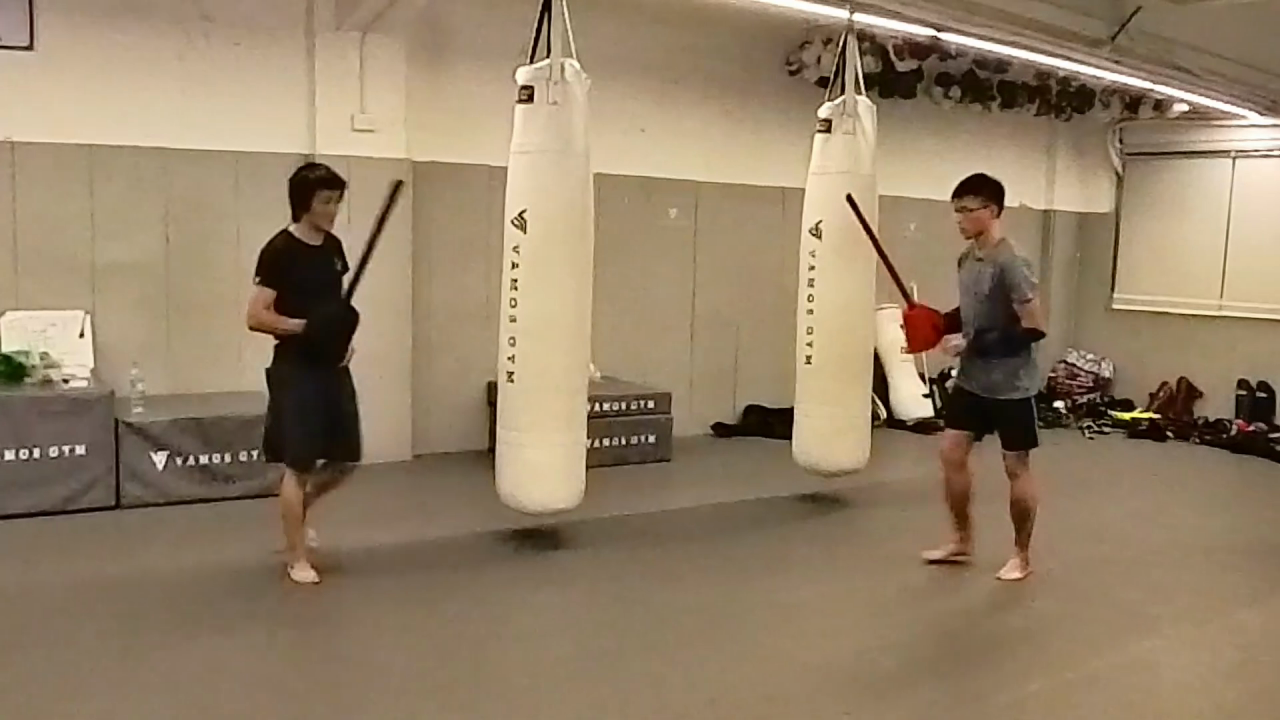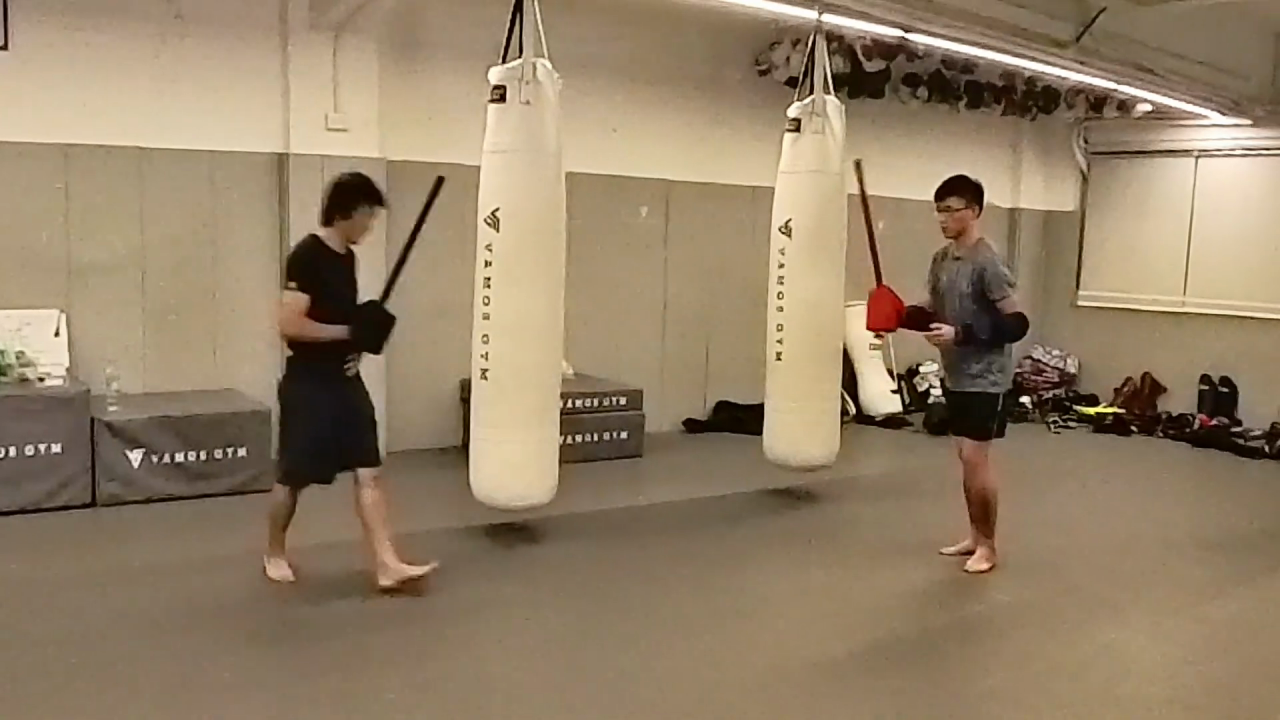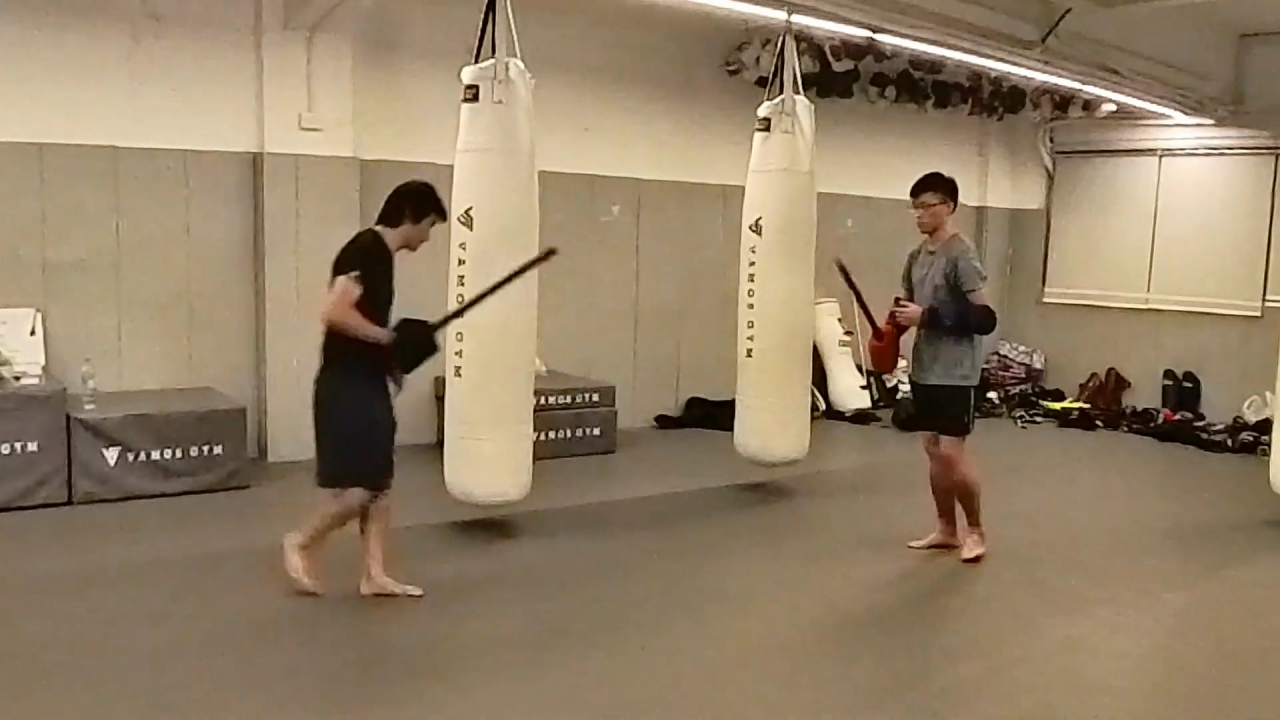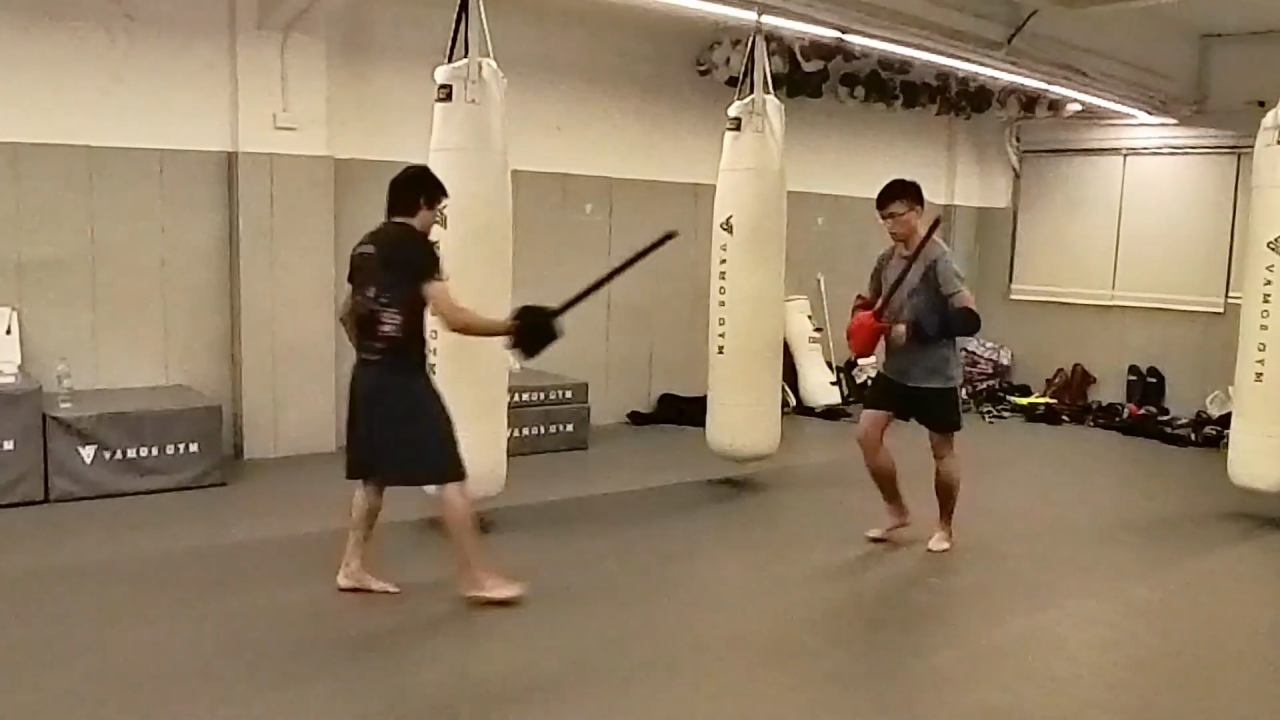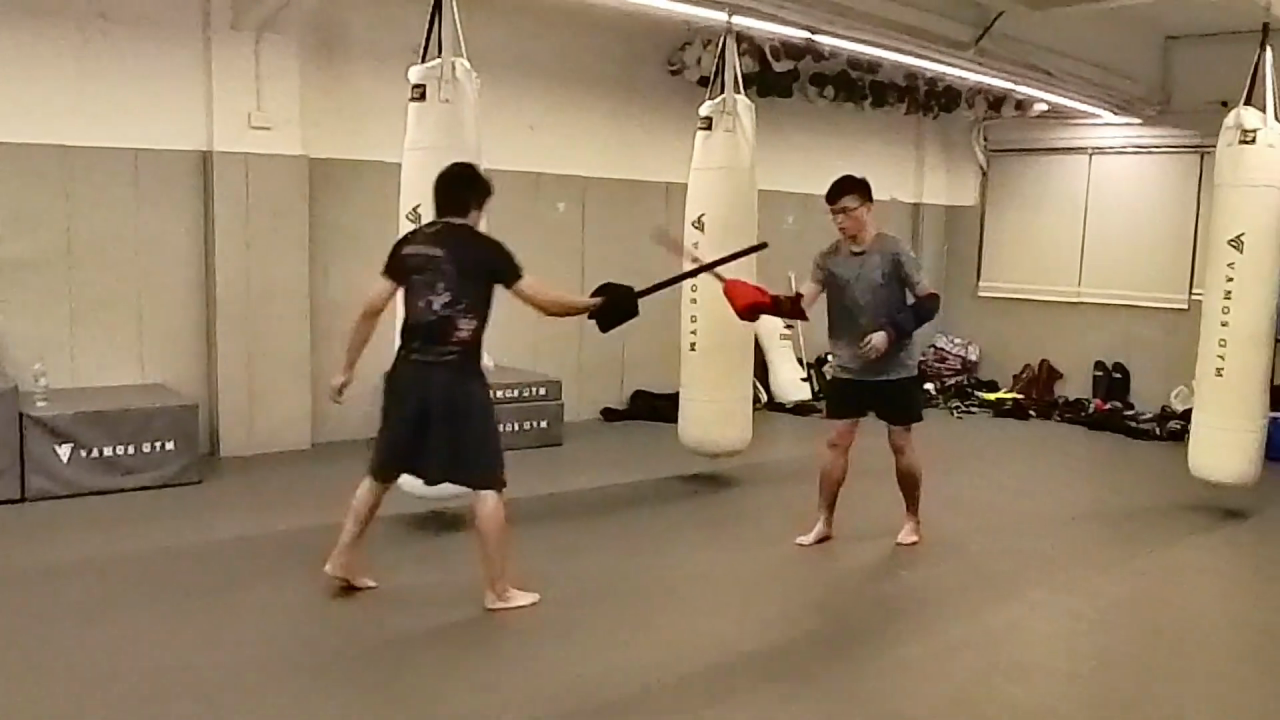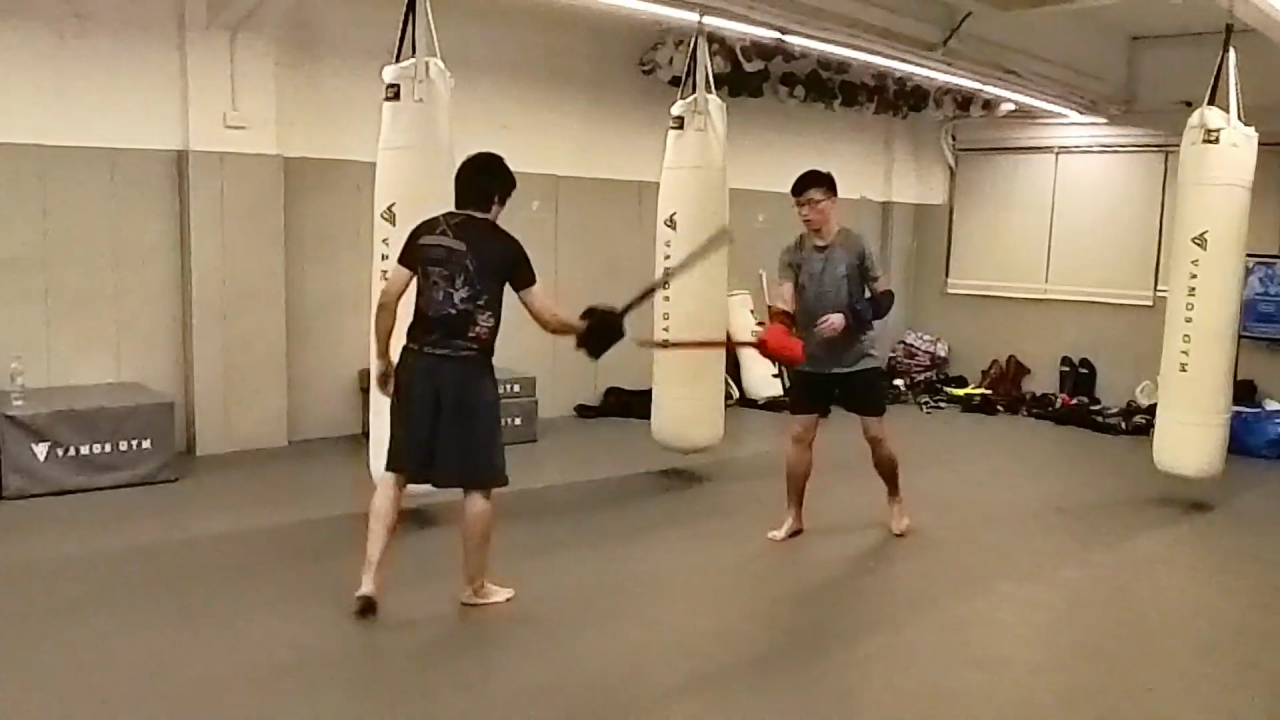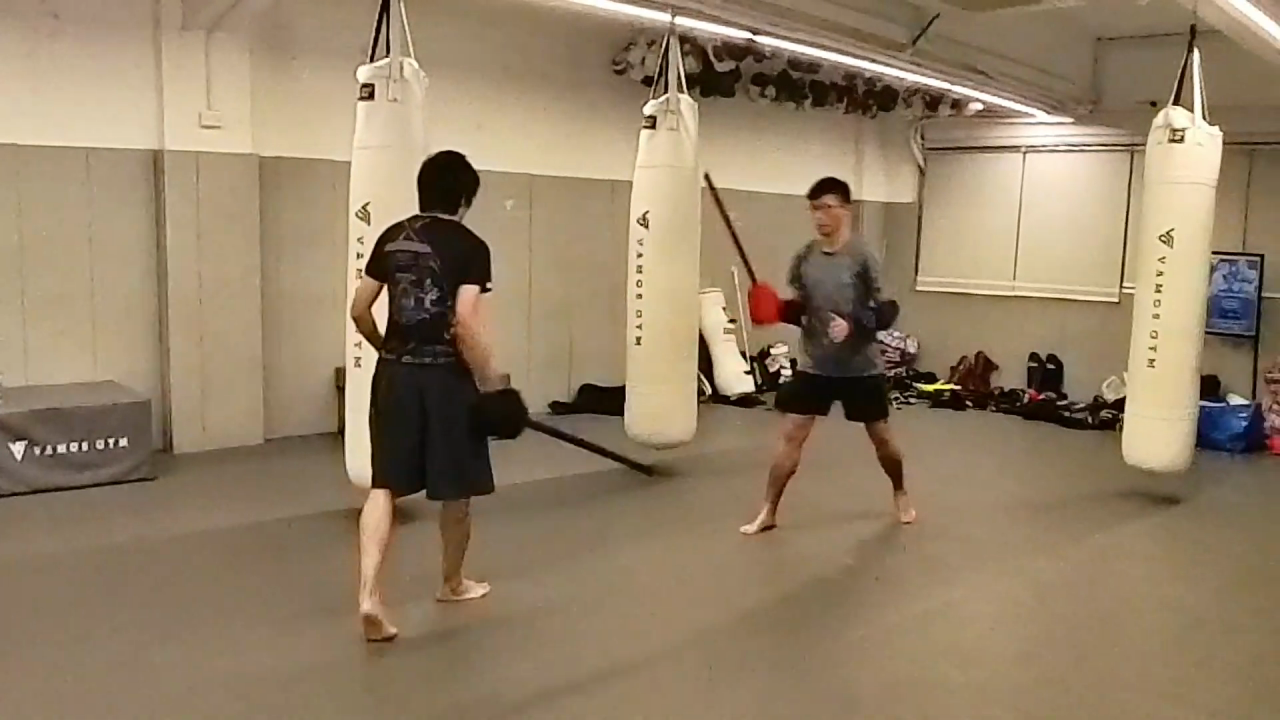
dt=0.3s
person 1, frame 1
left shoulder: (334, 247)
right shoulder: (279, 251)
right elbow: (255, 317)
right wrist: (307, 327)
left hip: (333, 367)
right hip: (295, 370)
left knee: (344, 458)
right knee: (297, 466)
left ankle: (298, 511)
right ankle: (296, 557)
person 1, frame 2
left shoulder: (346, 256)
right shoulder: (307, 256)
right elbow: (290, 326)
left wrist: (363, 336)
right wrist: (349, 332)
left hip: (345, 380)
right hip: (309, 383)
left knee: (368, 473)
right knee: (294, 478)
left ankle: (387, 565)
right ankle: (275, 553)
person 1, frame 3
left shoulder: (378, 254)
right shoulder: (366, 250)
right elbow: (337, 313)
left wrist: (388, 361)
right wrist: (391, 341)
left hip: (361, 379)
right hip: (350, 382)
left knee: (372, 482)
right knee: (362, 486)
left ankle: (374, 575)
right ankle: (301, 543)
person 1, frame 4
left shoulder: (368, 244)
right shoulder: (415, 245)
left elbow: (347, 313)
right elbow: (453, 317)
right wrist: (509, 327)
left hip: (370, 374)
right hip: (401, 377)
left knee: (373, 476)
right knee: (449, 477)
left ankle: (353, 567)
right ankle: (478, 578)
person 1, frame 5
left shoulder: (408, 244)
right shoulder: (485, 250)
left elbow: (370, 311)
right elbow: (546, 302)
left wrist: (347, 369)
right wrist: (596, 303)
left hip: (408, 372)
right hip: (458, 377)
left knee: (380, 471)
right knee: (486, 485)
left ankle: (342, 560)
right ankle: (498, 589)
person 1, frame 6
left shoulder: (425, 233)
right shoulder: (503, 247)
left elbow: (388, 298)
right elbow: (549, 318)
left wrist: (384, 359)
right wrist: (587, 327)
left hip: (418, 365)
right hip: (468, 372)
left knee: (397, 473)
right knee: (477, 484)
left ankle: (369, 576)
right ankle: (475, 586)
person 1, frame 7
left shoulder: (392, 238)
right shoulder: (470, 247)
left elbow: (360, 309)
right elbow: (467, 327)
right wrist: (491, 386)
left hip: (394, 375)
right hip: (446, 377)
left knee: (384, 487)
right knee: (458, 489)
left ankle: (370, 596)
right ankle: (453, 582)
person 2, frame 1
left shoulder: (1011, 264)
right shoulder: (966, 259)
left elbow: (1032, 330)
left wrist: (970, 343)
right wrist: (941, 325)
left hip: (1010, 385)
right hip: (970, 379)
left knee: (1016, 468)
right knee: (951, 454)
left ankle: (1022, 554)
right ankle: (961, 540)
person 2, frame 2
left shoulder: (988, 262)
right shoulder: (941, 259)
left elbow: (1017, 324)
left wrist: (961, 335)
right wrist: (902, 315)
left hip: (985, 378)
right hip: (956, 377)
left knee: (977, 459)
right knee: (966, 458)
left ankle: (987, 545)
right ankle: (976, 536)
person 2, frame 3
left shoulder: (962, 255)
right shoulder: (916, 256)
left elbow: (985, 318)
left wrist: (928, 316)
right wrist: (894, 326)
left hip: (955, 374)
right hip: (924, 371)
left knee: (952, 454)
right knee: (933, 450)
left ankle: (976, 531)
right ankle: (947, 529)
person 2, frame 4
left shoulder: (938, 259)
right shoulder: (886, 260)
left elbow: (968, 319)
right elbow: (868, 302)
left wrist: (915, 330)
left hip: (936, 374)
right hip: (895, 371)
left knee: (942, 451)
right knee: (867, 434)
left ankle: (945, 527)
right ankle: (896, 511)
person 2, frame 5
left shoulder: (894, 251)
right shoulder: (829, 257)
left elbow: (929, 302)
right elbow: (803, 301)
left wrist: (891, 332)
right wrist: (762, 302)
left hip: (895, 368)
right hip: (849, 367)
left knee: (901, 444)
right knee: (837, 443)
left ankle: (912, 519)
right ankle: (824, 523)
person 2, frame 6
left shoulder: (856, 247)
right shoulder: (793, 253)
left elbow: (884, 297)
right elbow: (786, 302)
left wrist: (849, 319)
left hip: (858, 360)
right hip: (811, 363)
left knee: (876, 436)
right knee: (799, 436)
left ankle: (895, 502)
right ankle: (794, 517)
person 2, frame 7
left shoulder: (865, 257)
right shoulder: (805, 258)
left elbow: (889, 311)
right elbow: (797, 309)
left wrist: (855, 326)
right wrist: (774, 307)
left hip: (863, 367)
right hip: (816, 366)
left knee: (881, 437)
right knee: (792, 436)
left ankle: (901, 495)
right ankle: (767, 512)
